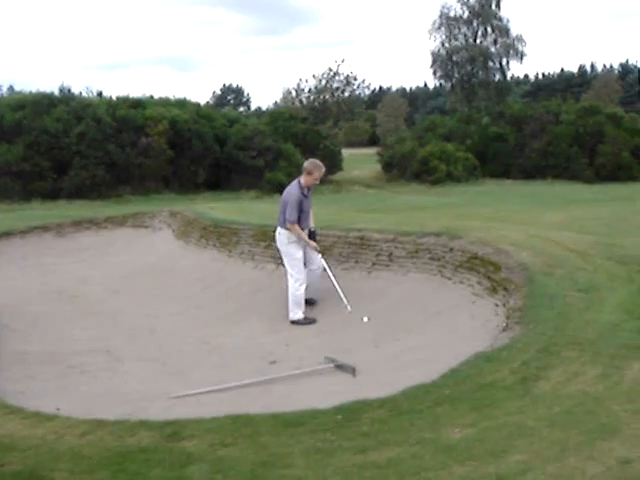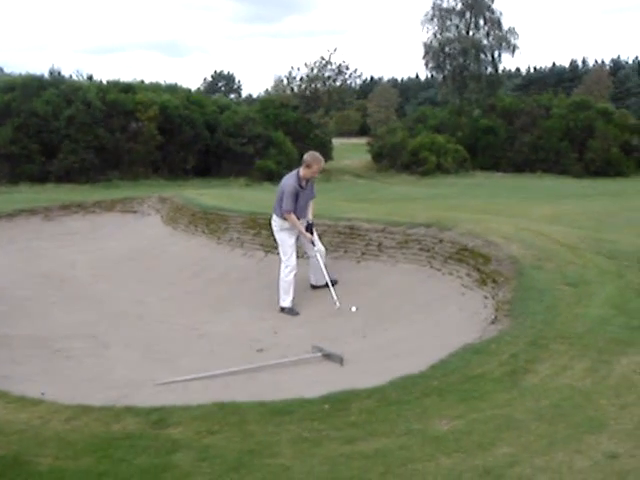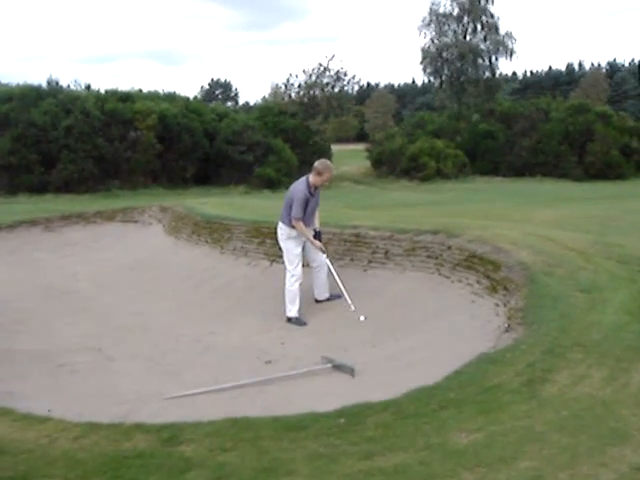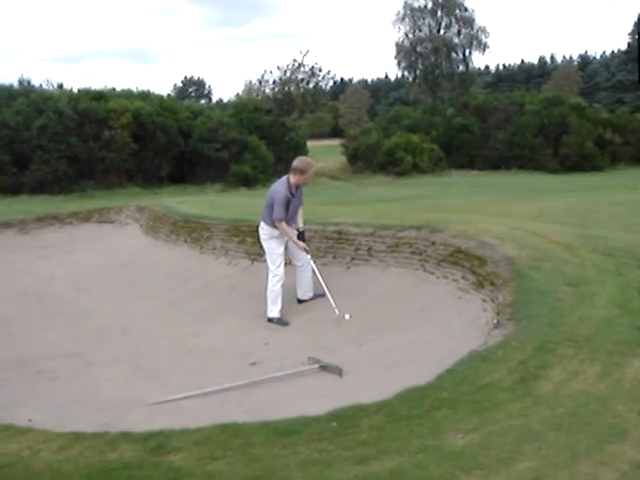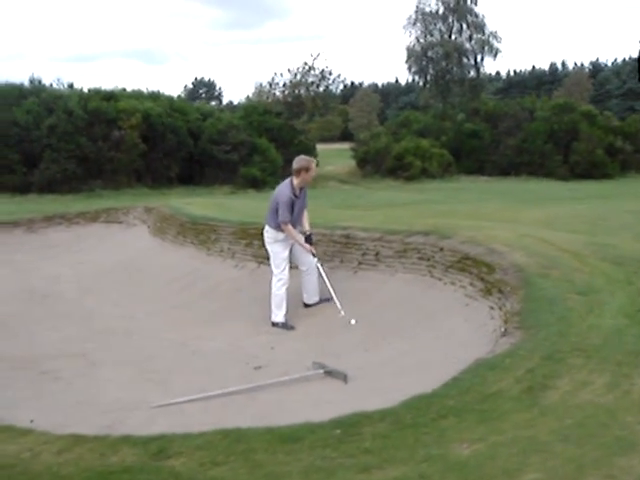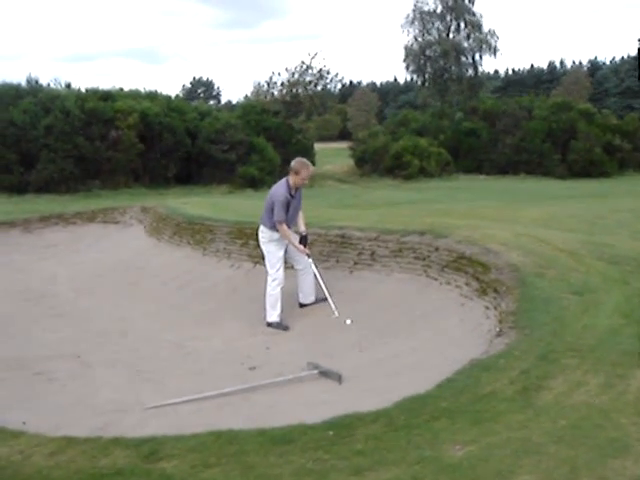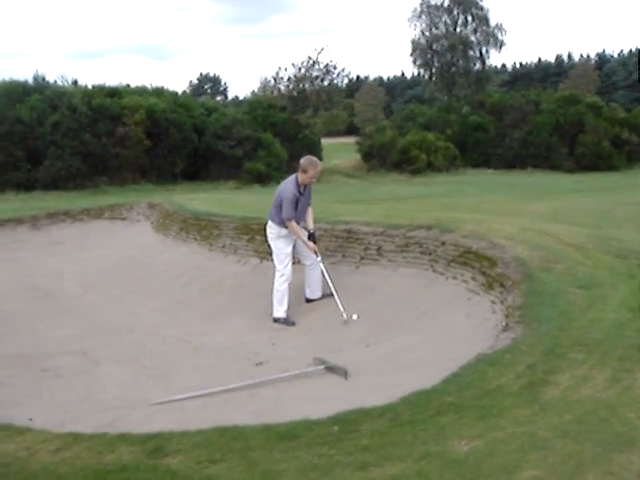
dt=0.5s
person 1, frame 1
left shoulder: (307, 187)
right shoulder: (293, 194)
right elbow: (291, 225)
left wrist: (312, 229)
right wrist: (308, 242)
left hip: (301, 232)
right hip: (288, 237)
left knee: (316, 266)
right knee: (298, 276)
left ankle: (300, 295)
right ankle: (296, 316)
person 1, frame 2
left shoulder: (310, 179)
right shoulder: (290, 185)
right elbow: (287, 214)
left wrist: (310, 221)
right wrist: (304, 233)
left hip: (301, 220)
right hip: (283, 224)
left knee: (318, 250)
right knee: (289, 264)
left ankle: (318, 281)
right ankle: (285, 303)
person 1, frame 3
left shoulder: (316, 186)
right shoulder: (300, 191)
right elbow: (296, 221)
left wrist: (317, 229)
right wrist: (312, 241)
left hip: (306, 229)
right hip: (289, 232)
left knee: (320, 262)
right knee: (295, 273)
left ankle: (321, 295)
right ankle: (291, 313)
person 1, frame 4
left shoulder: (298, 185)
right shoulder: (280, 192)
left elbow: (298, 207)
right elbow: (279, 222)
left wrist: (301, 229)
right wrist: (296, 242)
left hip: (288, 228)
right hip: (272, 232)
left knee: (304, 261)
right knee: (277, 272)
left ankle: (305, 294)
right ankle: (273, 313)
person 1, frame 5
left shoulder: (302, 188)
right shoulder: (284, 194)
left elbow: (303, 210)
right elbow: (285, 225)
left wrist: (308, 233)
right wrist: (303, 244)
left hip: (293, 232)
right hip: (276, 235)
left knee: (309, 265)
right knee: (282, 276)
left ankle: (311, 299)
right ankle: (277, 318)
person 1, frame 6
left shoulder: (297, 187)
right shoulder: (280, 194)
left elbow: (298, 211)
right elbow: (280, 225)
left wrist: (303, 233)
right wrist: (296, 245)
left hip: (287, 231)
right hip: (271, 235)
left knee: (305, 264)
right knee: (277, 276)
left ankle: (307, 299)
right ankle: (273, 318)
person 1, frame 7
left shoulder: (307, 184)
right shoulder: (289, 191)
left elbow: (308, 207)
right elbow: (289, 222)
left wrist: (311, 231)
right wrist: (306, 242)
left hip: (296, 227)
right hip: (279, 231)
left knee: (312, 260)
right knee: (284, 272)
left ankle: (313, 294)
right ankle: (279, 313)
